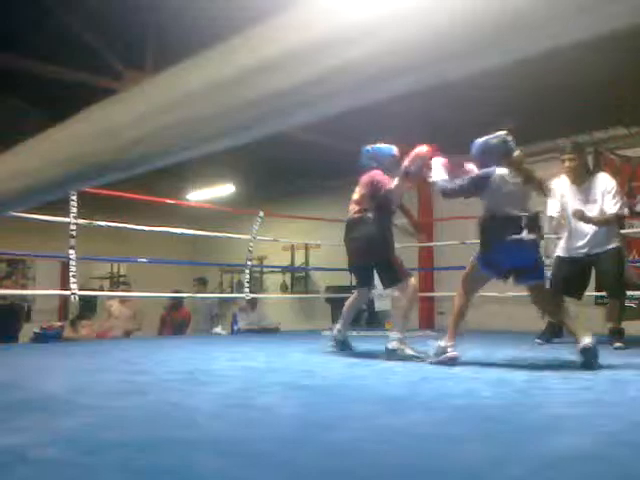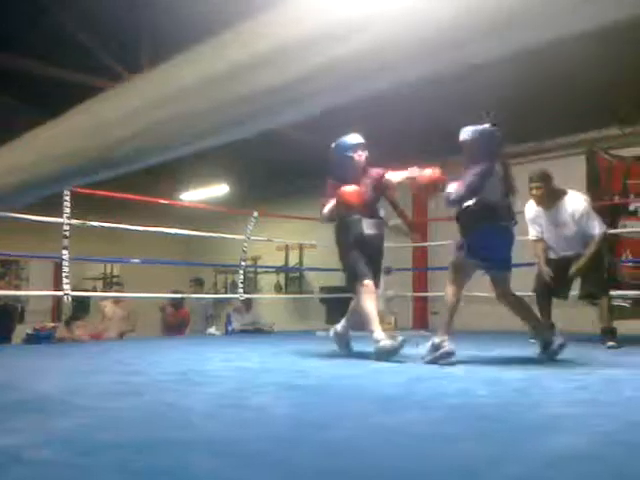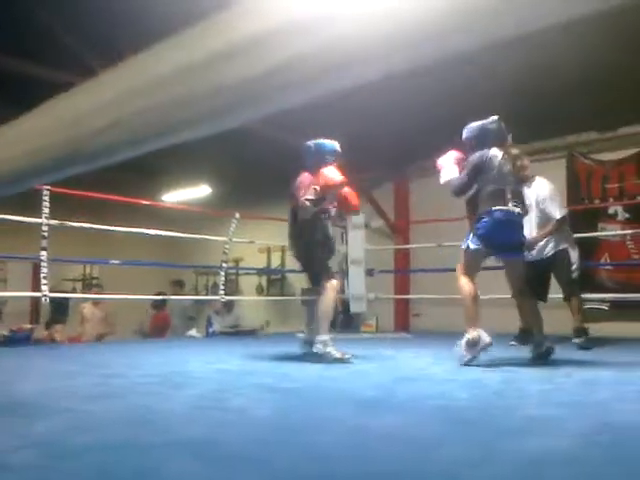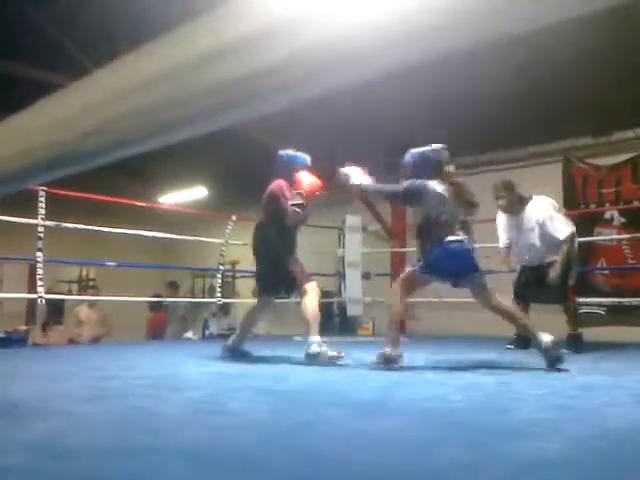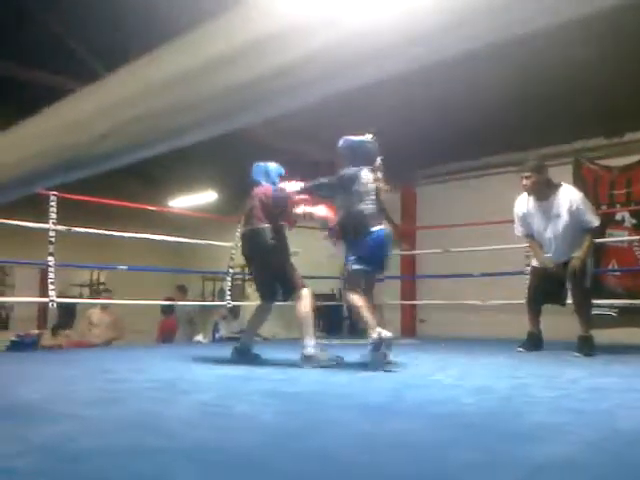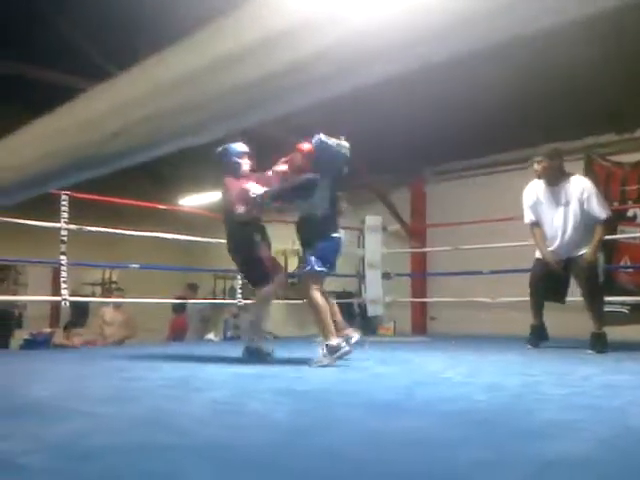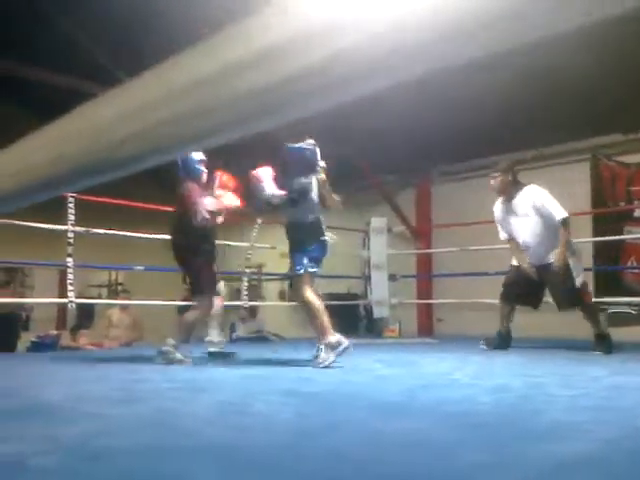
dt=0.4s
person 1, frame 1
left shoulder: (488, 175)
right shoulder: (521, 175)
left elbow: (449, 190)
left wrist: (438, 172)
right wrist: (476, 176)
left hip: (500, 244)
right hip: (528, 245)
left knee: (466, 288)
right knee: (545, 301)
left ankle: (447, 345)
right ankle: (584, 342)
person 1, frame 2
left shoulder: (484, 169)
right shoulder: (496, 169)
left elbow: (458, 199)
left wrist: (452, 191)
left hip: (486, 232)
right hip: (500, 233)
left knee: (454, 281)
right knee: (504, 293)
left ankle: (442, 340)
right ankle: (548, 339)
person 1, frame 3
left shoulder: (482, 156)
right shoulder: (504, 159)
left elbow: (459, 188)
left wrist: (449, 170)
right wrist: (461, 168)
left hip: (492, 219)
right hip: (512, 222)
left knee: (465, 274)
right knee: (519, 286)
left ankle: (474, 334)
right ankle: (540, 342)
person 1, frame 4
left shoulder: (419, 187)
right shoulder: (451, 187)
left elbow: (382, 191)
left wrist: (357, 183)
left hip: (441, 249)
right hip: (461, 248)
left knee: (401, 288)
right knee: (490, 300)
left ankle: (392, 350)
right ankle: (541, 341)
person 1, frame 5
left shoulder: (352, 174)
right shoulder: (371, 176)
left elbow: (320, 188)
left hip: (365, 236)
right hip: (379, 234)
left knee: (351, 290)
right knee: (366, 291)
left ankle: (376, 334)
right ankle: (379, 338)
person 1, frame 6
right shoulder: (331, 179)
left hip: (320, 241)
right hip: (328, 239)
left knee: (310, 288)
right knee: (319, 290)
left ankle: (334, 342)
right ankle: (345, 333)
person 1, frame 7
left shoulder: (302, 183)
right shoulder: (309, 181)
left elbow: (278, 202)
right elbow: (282, 200)
left wrist: (264, 187)
left hip: (308, 243)
right hip: (306, 242)
left knee: (302, 290)
right knee: (305, 290)
left ankle: (331, 339)
right ankle: (330, 338)
person 2, frame 1
left shoulder: (367, 180)
right shoulder: (377, 176)
left elbow: (390, 205)
right elbow: (394, 193)
left wrist: (406, 182)
right wrist: (407, 170)
left hip: (357, 240)
right hip: (372, 240)
left knee: (363, 291)
right knee: (408, 286)
left ankle: (339, 335)
right ankle: (396, 344)
person 2, frame 2
left shoulder: (374, 175)
right shoulder: (335, 182)
left elbow: (392, 177)
right elbow: (326, 215)
left wrist: (420, 173)
right wrist: (337, 204)
left hip: (372, 239)
right hip: (350, 240)
left knee: (367, 291)
right knee: (366, 286)
left ankle: (341, 330)
right ankle: (381, 341)
person 2, frame 3
left shoulder: (329, 182)
right shoulder: (306, 179)
right elbow: (303, 213)
left wrist: (340, 207)
right wrist: (320, 191)
left hip: (319, 241)
right hip: (309, 241)
left knee: (322, 290)
right knee: (331, 285)
left ankle: (311, 338)
right ankle: (322, 344)
person 2, frame 4
left shoulder: (283, 187)
right shoulder: (281, 186)
left elbow: (296, 219)
right elbow: (291, 218)
left wrist: (305, 200)
right wrist: (301, 195)
left hip: (270, 251)
right hip: (275, 250)
left knee: (265, 300)
right knee: (309, 288)
left ankle: (234, 344)
right ankle: (315, 346)
person 2, frame 5
left shoulder: (256, 196)
right shoulder: (269, 191)
right elbow: (284, 212)
left hip: (254, 252)
right hip: (269, 249)
left knee: (267, 301)
right knee: (302, 293)
left ankle: (242, 347)
right ankle: (310, 350)
person 2, frame 6
left shoulder: (248, 179)
right shoulder: (231, 183)
right elbow: (237, 213)
right wrist: (256, 199)
left hip: (253, 241)
right hip: (246, 243)
left knee: (264, 289)
right knee: (277, 278)
left ankle: (254, 344)
right ankle: (251, 327)
person 2, frame 7
left shoulder: (200, 189)
right shoulder: (189, 189)
right elbow: (198, 220)
right wrist: (218, 207)
left hip: (201, 251)
right hip: (193, 251)
left knee: (215, 296)
right knee: (205, 303)
left ankle: (215, 342)
right ankle: (170, 347)
person 3, frame 1
left shoulder: (605, 182)
right shoulder: (557, 185)
left elbow: (616, 217)
right elbow: (554, 217)
left wrist: (589, 219)
right wrist: (558, 222)
left hip: (605, 245)
right hip: (571, 248)
left knee: (615, 287)
right knee: (556, 286)
left ankle: (615, 332)
right ankle: (553, 327)
person 3, frame 2
left shoulder: (577, 203)
right shoulder: (531, 209)
left elbow: (599, 234)
right elbow: (537, 239)
left wrist: (582, 263)
right wrist: (542, 265)
left hip: (586, 252)
right hip: (556, 254)
left knee: (599, 287)
right knee: (541, 288)
left ankle: (607, 331)
person 3, frame 3
left shoulder: (541, 187)
left elbow: (560, 219)
left wrist: (537, 238)
left hip: (556, 246)
right hip: (530, 252)
left knee: (570, 286)
left ankle: (580, 331)
right ankle: (525, 330)
person 3, frame 4
left shoulder: (542, 208)
right shoulder: (502, 217)
left elbow: (569, 236)
right elbow: (506, 247)
left wrist: (558, 267)
right wrist: (506, 260)
left hip: (559, 255)
right hip: (532, 261)
left knee: (563, 292)
right knee: (519, 292)
left ankle: (574, 336)
right ankle: (522, 336)
person 3, frame 5
left shoulder: (571, 196)
right shoulder: (522, 203)
left elbow: (592, 227)
right elbow: (528, 236)
left wrist: (581, 257)
right wrist: (543, 260)
left hip: (573, 255)
right hip: (544, 258)
left knee: (580, 293)
right knee: (533, 295)
left ankle: (585, 338)
right ankle: (534, 337)
person 3, frame 6
left shoulder: (581, 185)
right shoulder: (531, 190)
left elbow: (602, 219)
right elbow: (534, 224)
left wrist: (593, 250)
right wrist: (544, 252)
left hip: (580, 250)
right hip: (549, 252)
left knee: (592, 290)
right knee: (536, 288)
left ankle: (598, 334)
right ankle: (537, 330)
person 3, frame 7
left shoulder: (535, 194)
right shoulder: (499, 207)
left elbow: (563, 221)
right elbow: (509, 239)
left wrist: (562, 253)
right wrist: (522, 262)
left hip: (555, 256)
right hip: (527, 260)
left knee: (577, 294)
right knee: (508, 293)
left ankle: (601, 335)
right ankle: (503, 336)
